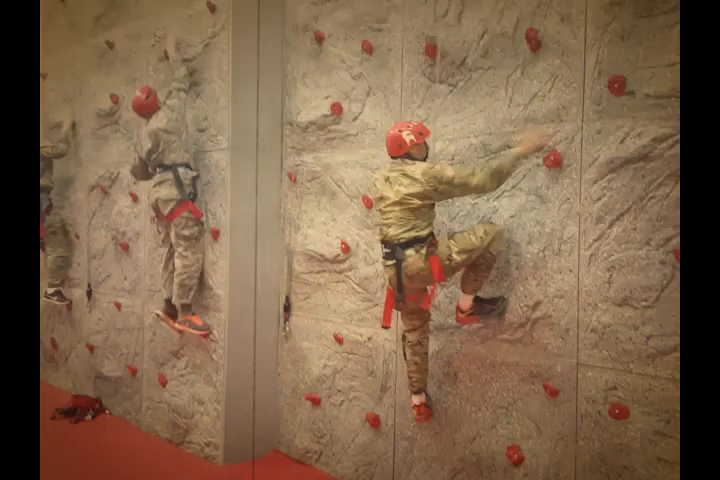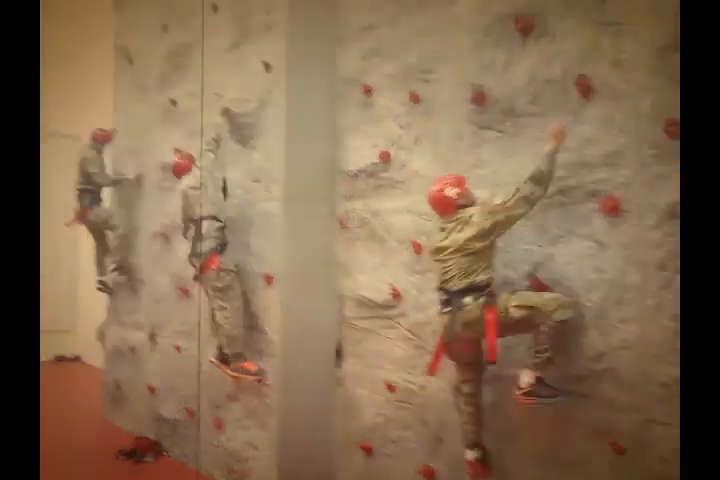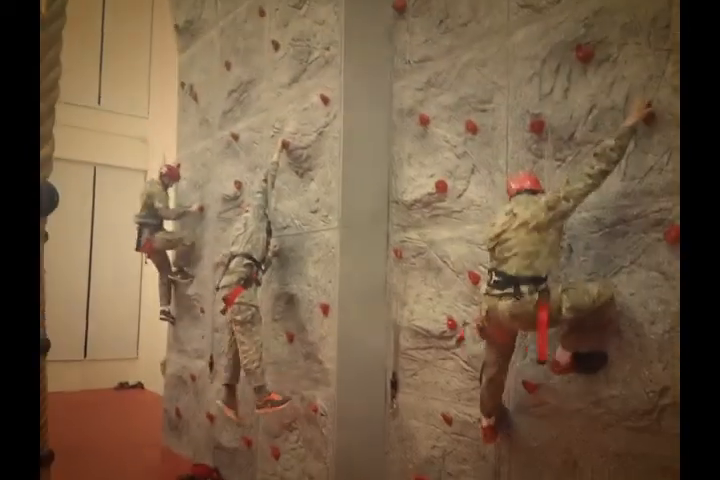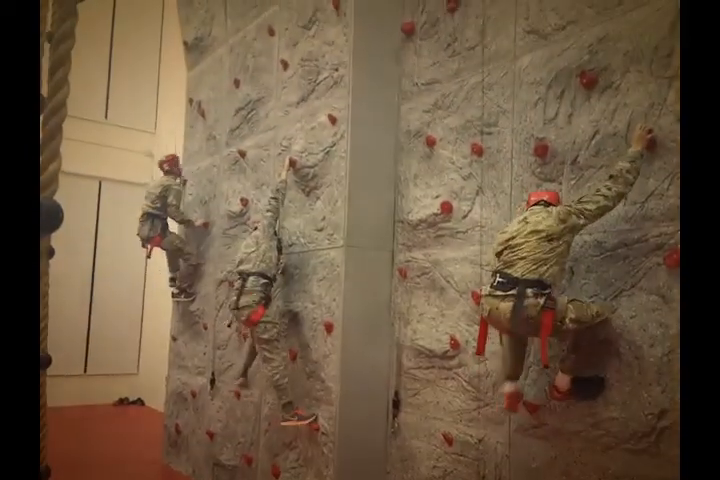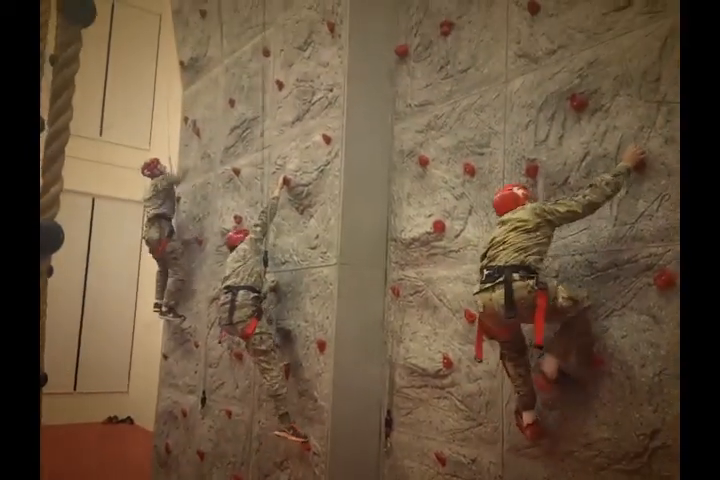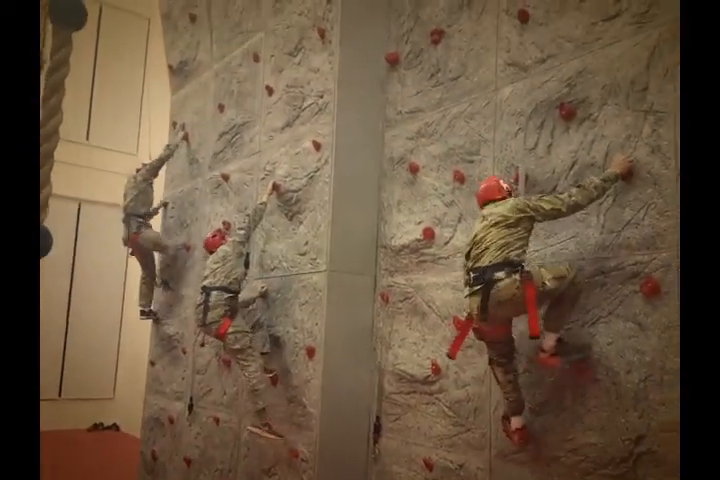
dt=0.5s
person 1, frame 1
left shoulder: (381, 180)
right shoulder: (424, 174)
right elbow: (480, 181)
right wrist: (520, 150)
left hip: (394, 268)
right hip: (421, 260)
left knee: (414, 332)
right knee: (491, 233)
left ankle: (418, 399)
right ankle: (468, 303)
person 1, frame 2
left shoulder: (442, 236)
right shoulder: (483, 217)
right elbow: (530, 193)
right wrist: (552, 148)
left hip: (453, 317)
right hip: (480, 310)
left knee: (468, 383)
right knee: (561, 307)
right ankle: (530, 380)
person 1, frame 3
left shoulder: (500, 220)
right shoulder: (549, 204)
right elbow: (598, 167)
right wrist: (631, 123)
left hip: (495, 304)
right hip: (528, 303)
left knee: (496, 359)
right knee: (602, 294)
left ankle: (488, 421)
right ankle: (565, 356)
person 1, frame 4
left shoulder: (510, 229)
right shoulder: (562, 217)
right elbow: (612, 191)
right wrist: (636, 150)
left hip: (494, 306)
right hip: (529, 308)
left knee: (514, 329)
right knee: (597, 317)
left ankle: (511, 386)
right ankle: (563, 383)
person 1, frame 5
left shoulder: (498, 230)
right shoulder: (538, 211)
right elbow: (588, 199)
right wrist: (625, 166)
left hip: (487, 300)
right hip: (519, 291)
left knee: (513, 354)
right knee: (580, 306)
left ankle: (528, 419)
right ankle: (549, 369)
person 1, frame 6
left shoulder: (479, 228)
right shoulder: (518, 206)
right elbow: (572, 200)
right wrist: (613, 173)
left hip: (479, 302)
right hip: (508, 288)
left knee: (501, 358)
right knee: (567, 276)
left ankle: (516, 424)
right ankle: (549, 344)
person 2, frame 1
left shoulder: (146, 133)
right shoulder: (169, 115)
left elbow: (137, 170)
right elbow: (179, 86)
right wrist: (173, 53)
left hip: (160, 192)
right hip: (177, 192)
left knee: (173, 251)
right knee: (189, 251)
left ankle: (170, 306)
right ankle: (184, 313)
person 2, frame 2
left shoulder: (187, 185)
right shoulder: (200, 175)
left elbow: (186, 229)
right elbow: (211, 150)
left hip: (201, 248)
right hip: (210, 242)
left knee: (220, 302)
right knee: (228, 302)
left ankle: (223, 354)
right ankle: (236, 359)
person 2, frame 3
left shoulder: (246, 225)
right shoulder: (254, 215)
right elbow: (264, 187)
left wrist: (269, 253)
right wrist: (275, 158)
left hip: (237, 281)
right hip: (240, 281)
left knee: (238, 340)
right knee: (249, 340)
left ankle: (229, 393)
right ankle: (263, 395)
person 2, frame 4
left shoulder: (248, 243)
right shoulder: (264, 231)
right elbow: (273, 205)
left wrist: (274, 269)
right wrist: (284, 175)
left hip: (240, 298)
right hip: (255, 298)
left knee: (261, 343)
right knee: (274, 356)
left ankle: (243, 374)
right ankle: (289, 411)
person 2, frame 5
left shoulder: (233, 260)
right shoulder: (250, 246)
right elbow: (263, 221)
left wrist: (265, 289)
right wrist: (277, 193)
left hip: (225, 314)
right hip: (243, 311)
right knee: (271, 366)
right ankle: (285, 423)
person 2, frame 6
left shoulder: (217, 261)
right shoulder: (230, 248)
right elbow: (247, 224)
left wrist: (255, 296)
right wrist: (265, 198)
left hip: (207, 311)
right hip: (217, 312)
right knee: (251, 361)
left ankle: (262, 362)
right ankle: (261, 420)
person 3, frame 1
right shoulder: (41, 148)
right elbow: (61, 149)
right wrist: (66, 127)
left hip: (43, 203)
right hip: (43, 205)
right knee: (59, 248)
right ankle: (52, 290)
person 3, frame 2
left shoulder: (91, 155)
right shoulder: (91, 156)
left elbow: (100, 177)
right elbow: (102, 179)
right wrist: (126, 178)
left hip: (89, 202)
right hip: (89, 203)
left knee: (101, 241)
right knee: (116, 228)
left ankle: (102, 279)
right ankle: (114, 263)
person 3, frame 3
left shoulder: (151, 185)
right shoulder: (158, 191)
right elbow: (166, 213)
right wrist: (189, 210)
left hip: (146, 235)
right hip: (151, 234)
left knee: (164, 272)
right knee: (186, 240)
left ankle: (165, 309)
right ankle: (177, 271)
person 3, frame 4
left shoulder: (159, 182)
right shoulder: (174, 186)
right elbow: (173, 212)
right wrist: (193, 223)
left hip: (145, 227)
right hip: (156, 228)
left knee: (172, 246)
right knee: (190, 256)
left ankle: (173, 276)
right ankle: (180, 290)
person 3, frame 5
left shoulder: (151, 189)
right shoulder: (162, 181)
right elbow: (174, 179)
left wrist: (172, 200)
right wrist: (184, 173)
left hip: (151, 232)
right hip: (162, 231)
left knee: (164, 268)
right knee: (177, 273)
left ankle: (158, 303)
right ankle: (168, 309)
person 3, frame 6
left shoulder: (134, 185)
right shoulder: (140, 177)
right elbow: (162, 158)
left wrist: (157, 208)
right wrist: (178, 139)
left hip: (133, 230)
right hip: (137, 228)
left knee: (148, 271)
right knee: (171, 249)
left ankle: (145, 308)
